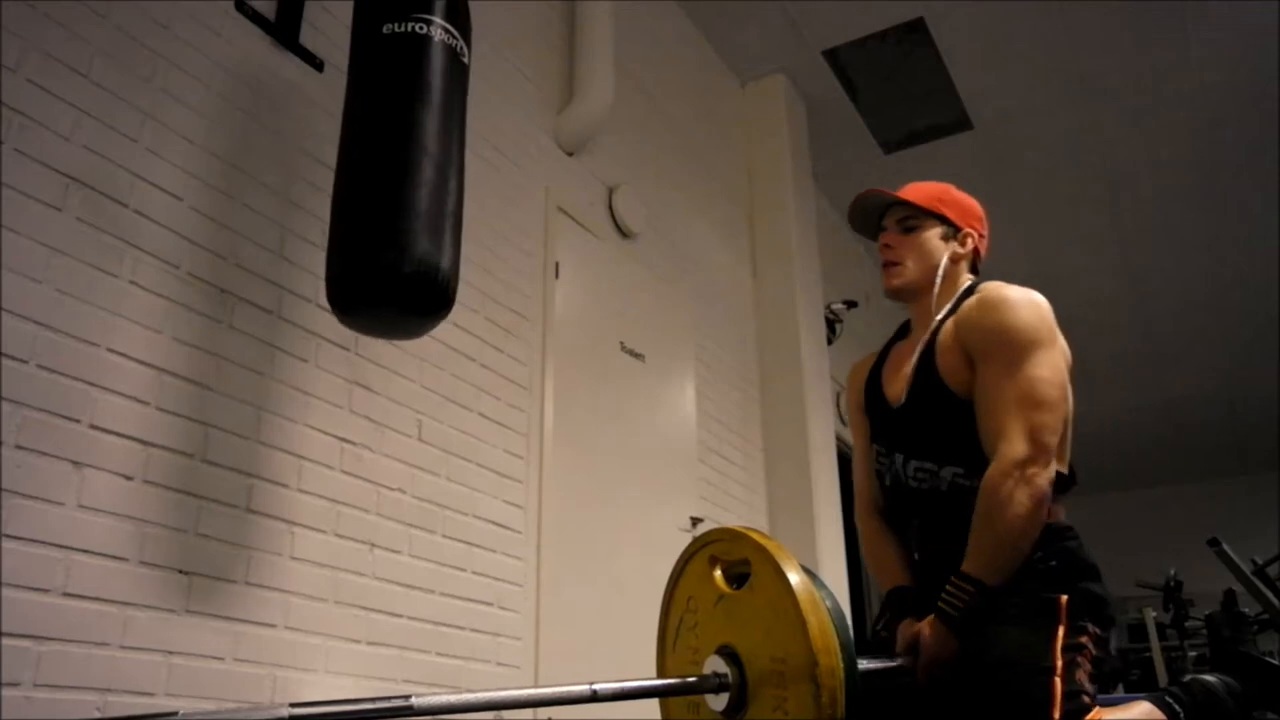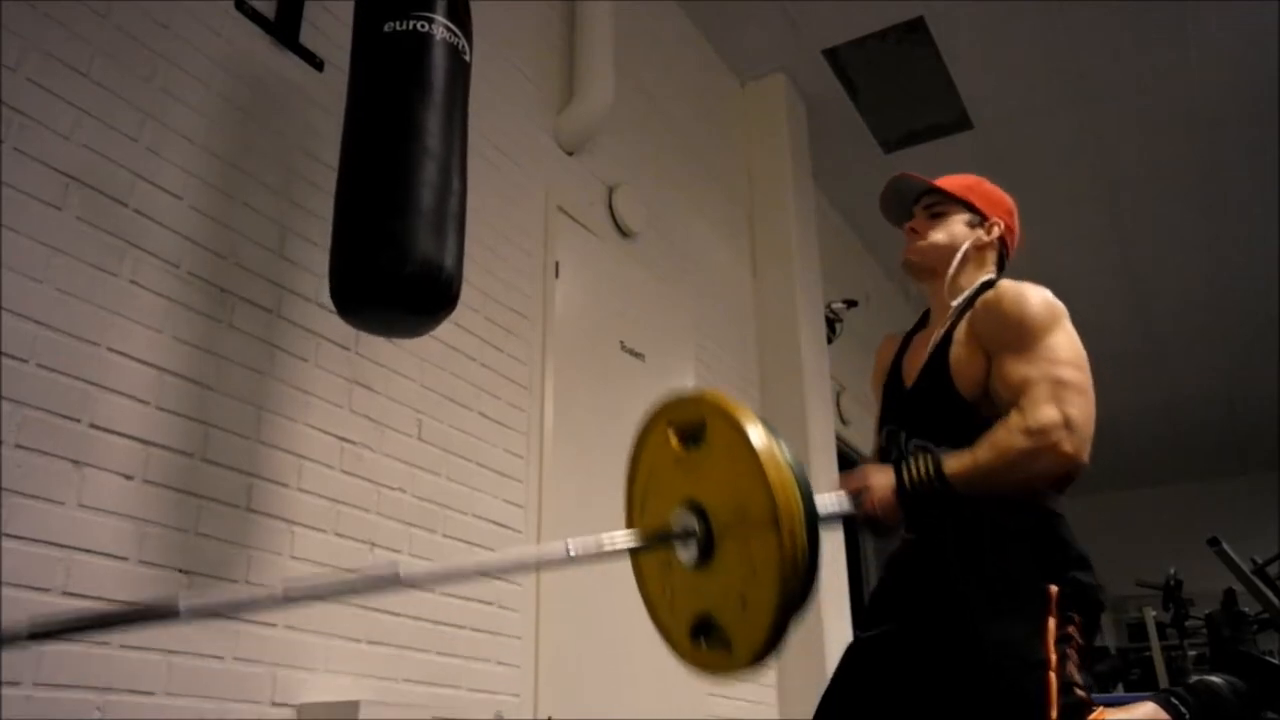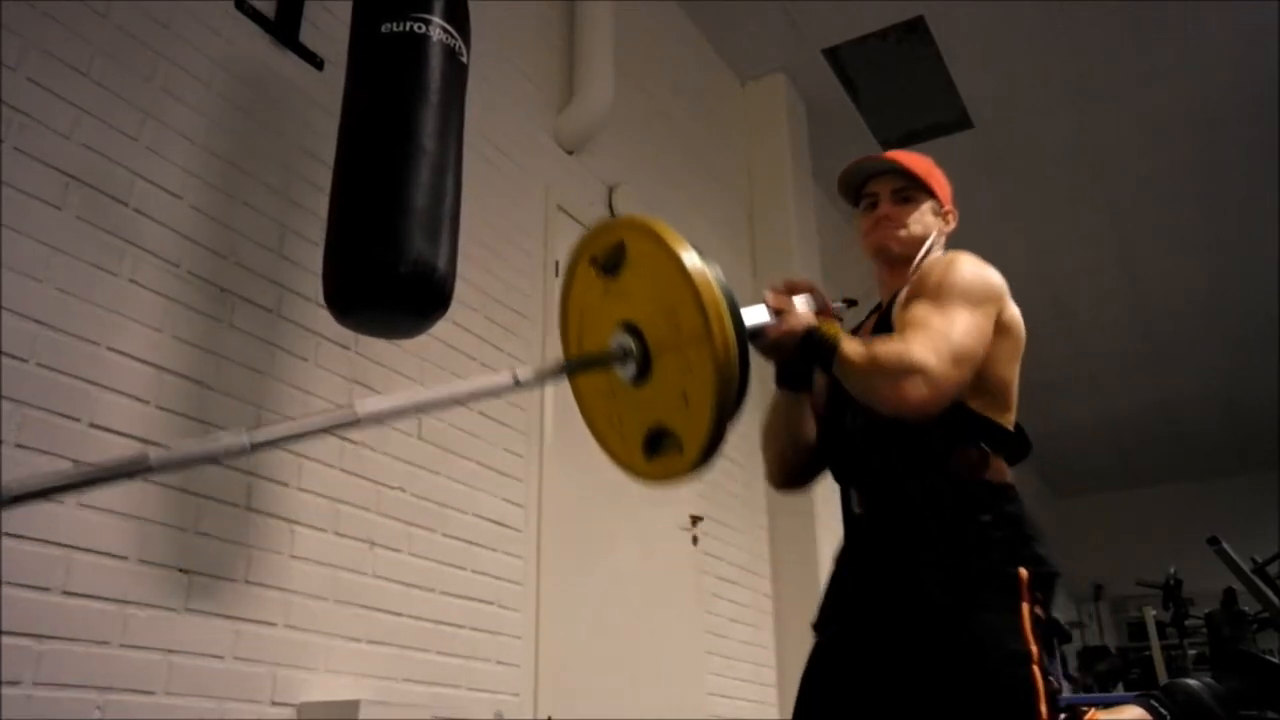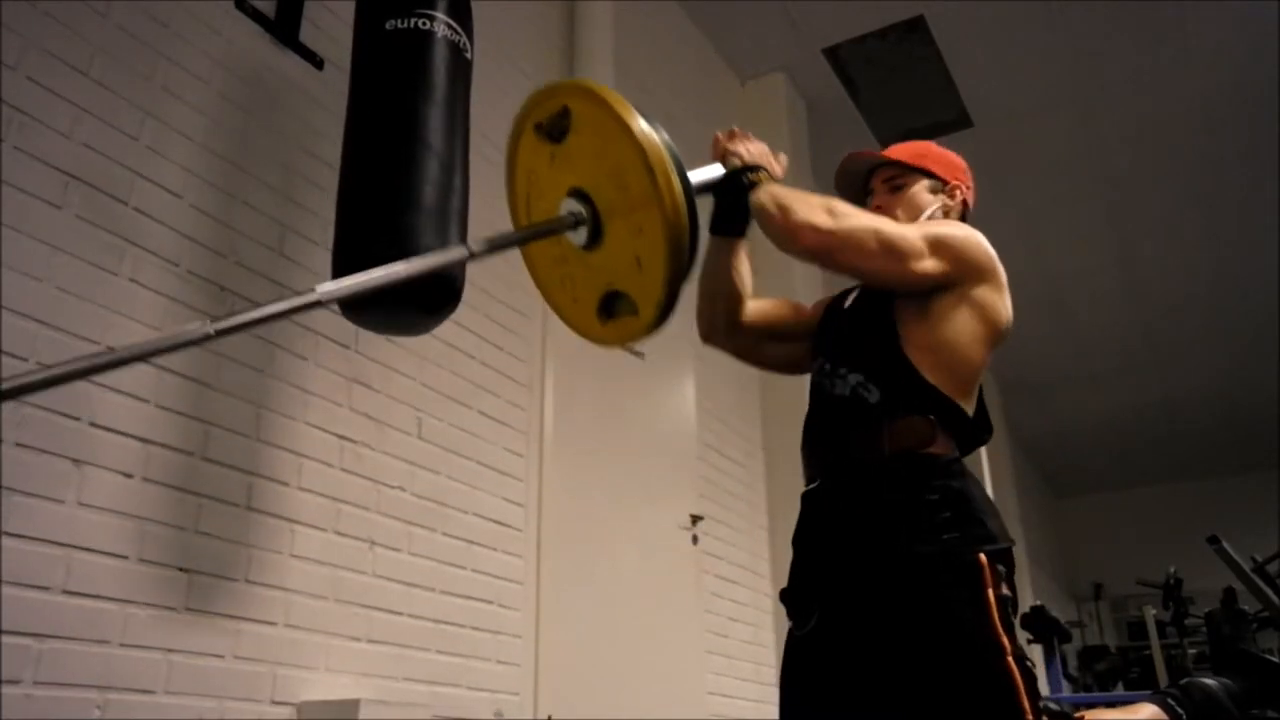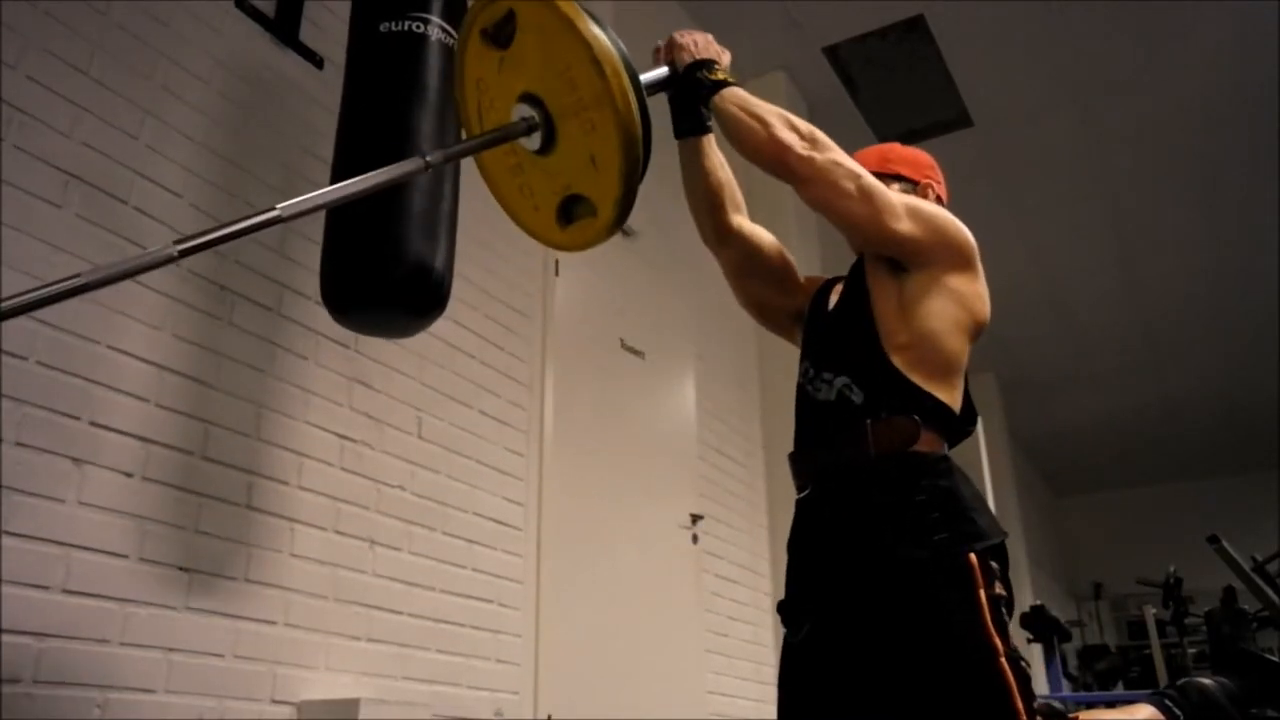
dt=1s
person 1, frame 1
left shoulder: (1002, 315)
right shoulder: (869, 377)
left elbow: (1026, 470)
right elbow: (872, 508)
left wrist: (957, 610)
right wrist: (905, 606)
left hip: (1030, 585)
right hip: (931, 594)
person 1, frame 2
left shoulder: (1016, 309)
right shoulder: (895, 353)
left elbow: (1058, 437)
left wrist: (913, 484)
right wrist: (878, 488)
left hip: (1020, 576)
right hip: (923, 582)
person 1, frame 3
left shoulder: (960, 277)
right shoulder: (855, 341)
left elbow: (915, 381)
right elbow: (787, 469)
left wrist: (821, 341)
right wrist: (791, 372)
left hip: (973, 553)
right hip: (874, 563)
person 1, frame 4
left shoulder: (958, 251)
right shoulder: (846, 310)
left elbow: (821, 229)
right elbow: (725, 324)
left wrist: (757, 179)
right wrist: (731, 212)
left hip: (931, 531)
right hip: (833, 543)
person 1, frame 5
left shoulder: (939, 248)
right shoulder: (820, 305)
left elbow: (802, 155)
right elbow: (725, 227)
left wrist: (711, 82)
right wrist: (691, 118)
left hip: (923, 535)
right hip: (827, 546)
